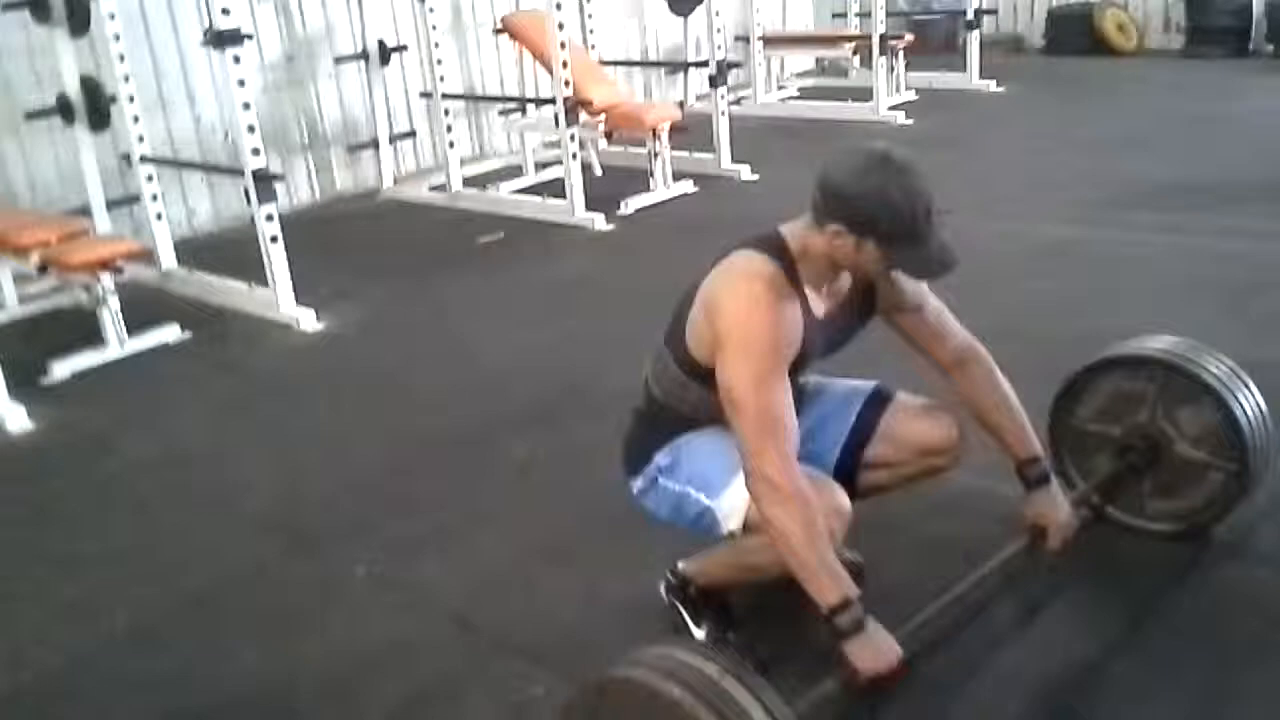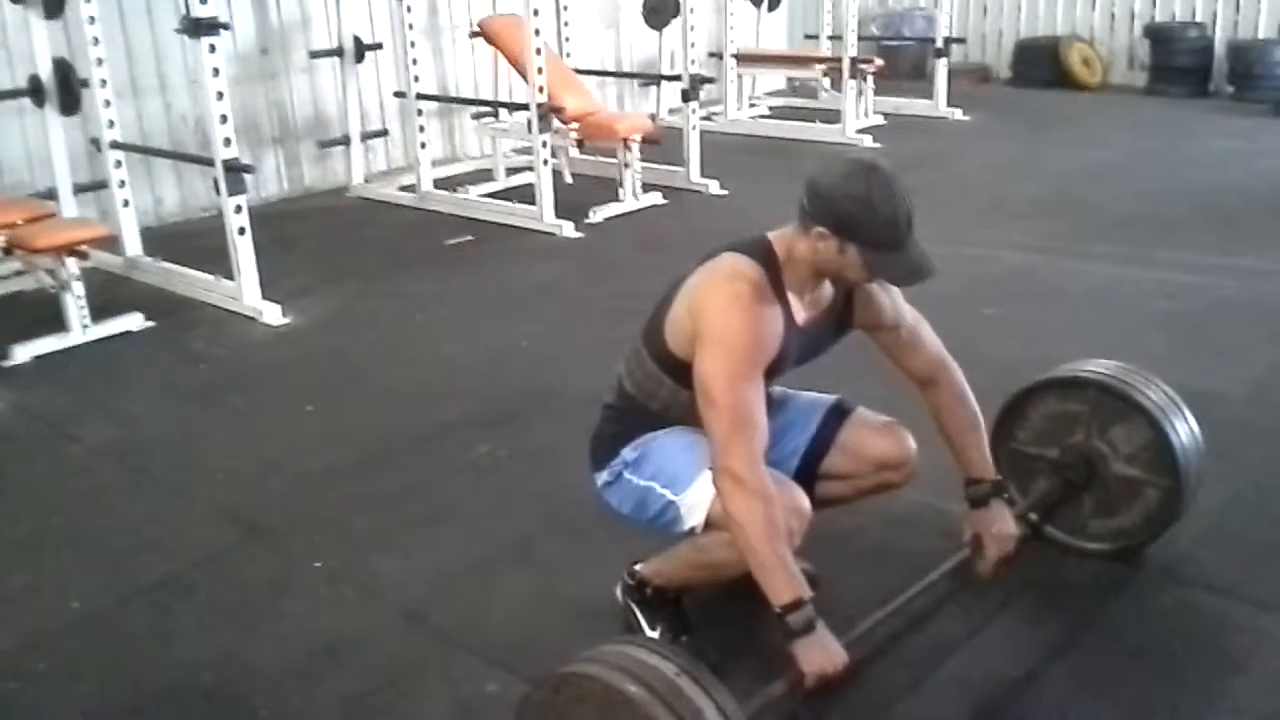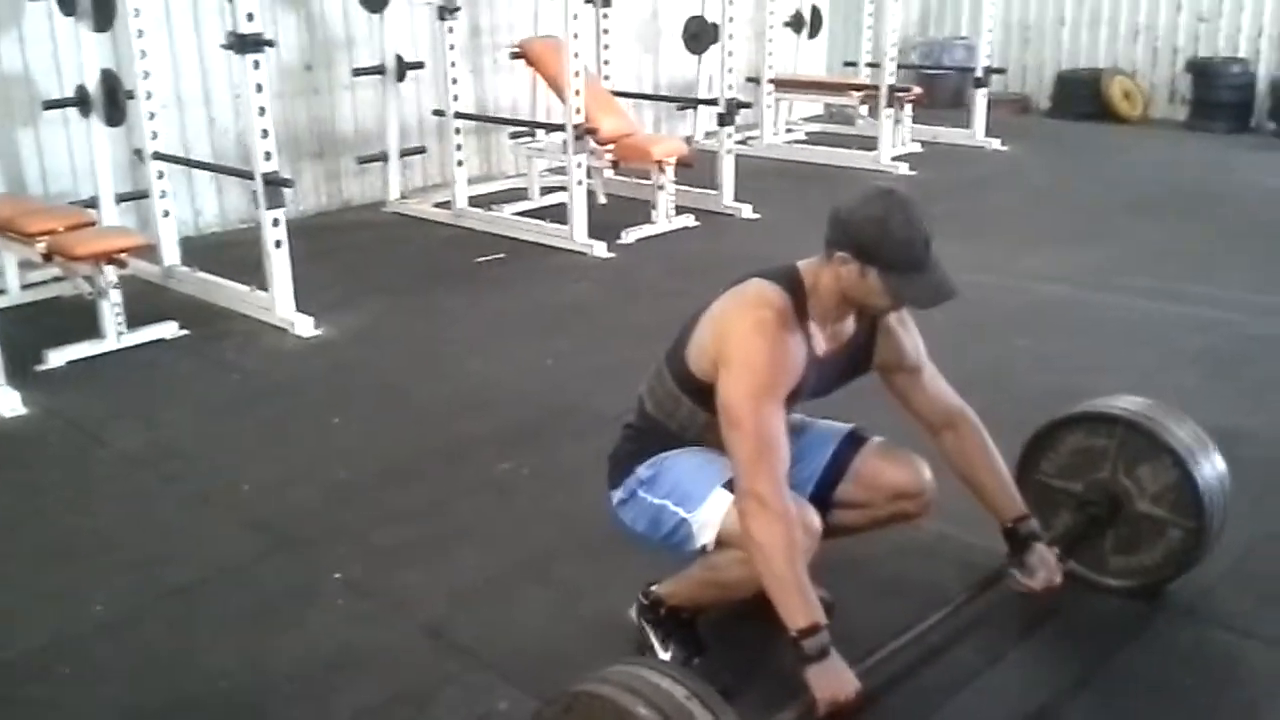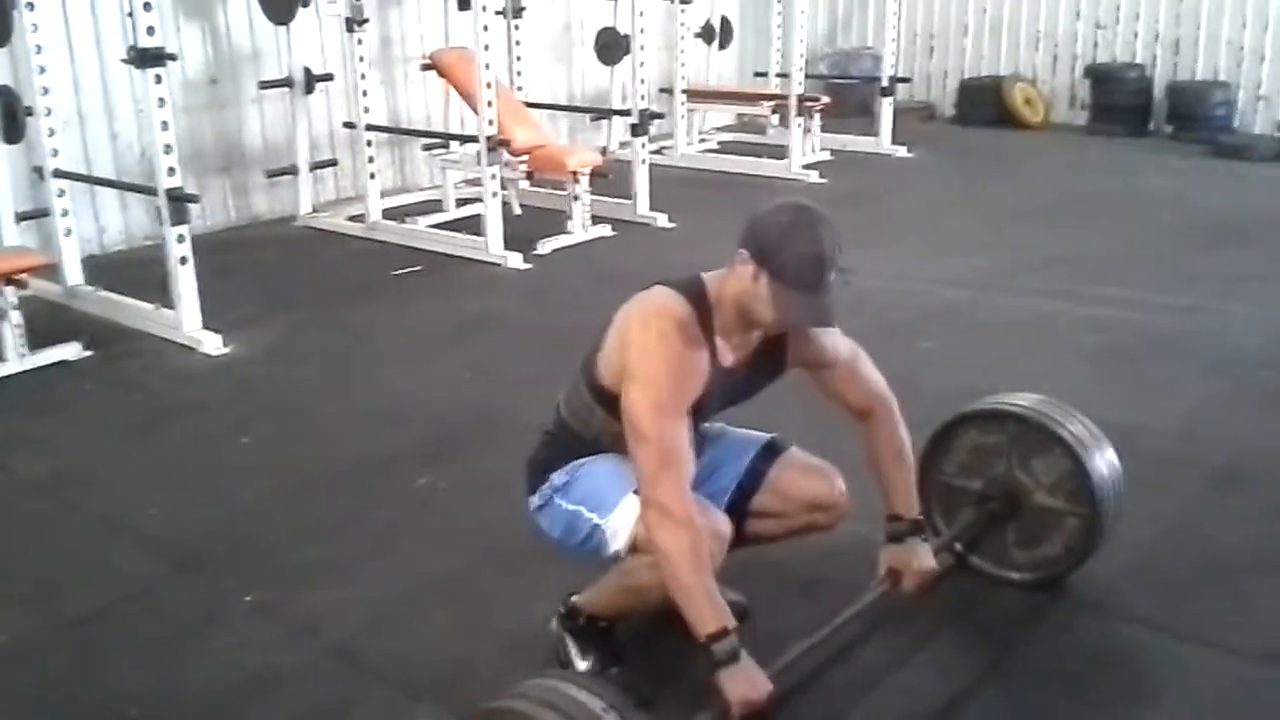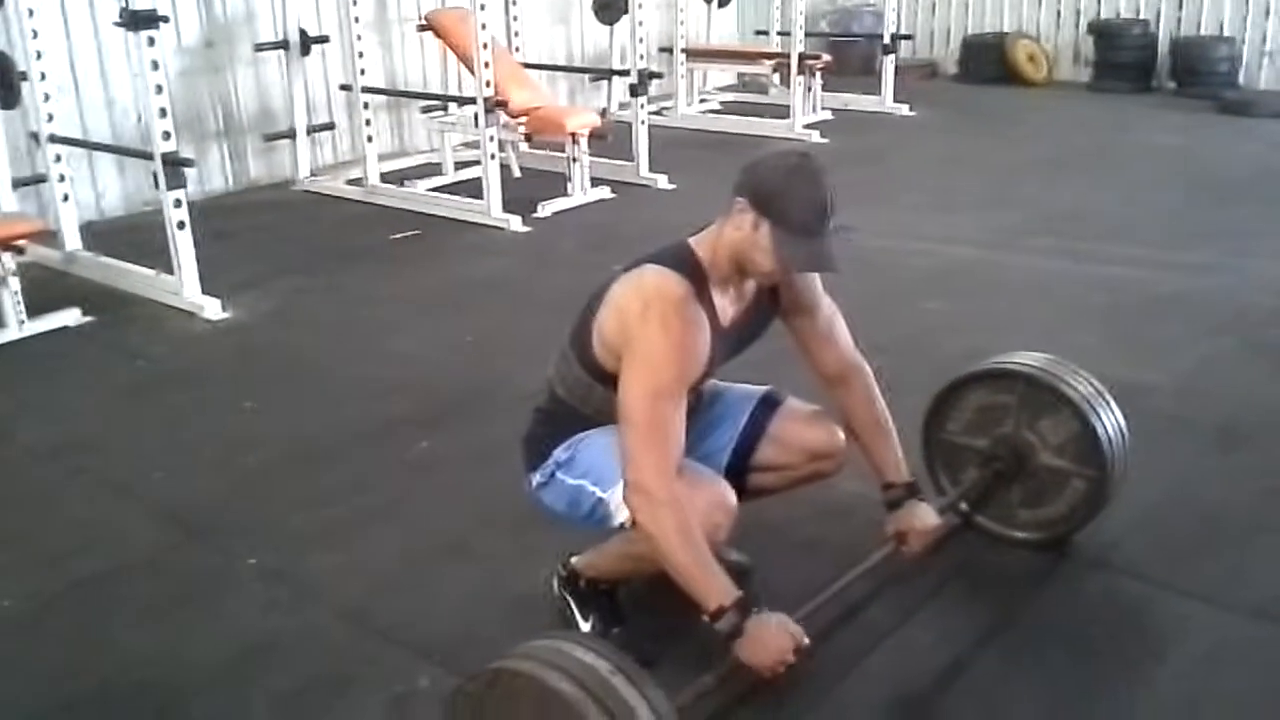
dt=1s
person 1, frame 1
left shoulder: (877, 268)
right shoulder: (757, 299)
left elbow: (963, 357)
right elbow: (773, 479)
left wrist: (1039, 476)
right wrist: (851, 622)
right hip: (677, 448)
left knee: (936, 437)
right knee: (826, 514)
left ankle: (811, 546)
right ankle: (691, 581)
person 1, frame 2
left shoulder: (856, 282)
right shoulder: (740, 301)
left elbow: (937, 373)
right elbow: (739, 476)
left wrist: (986, 494)
right wrist: (802, 623)
left hip: (740, 416)
right hip: (643, 445)
left knee: (893, 455)
right knee: (784, 515)
left ankle: (767, 552)
right ankle: (648, 583)
person 1, frame 3
left shoulder: (881, 322)
right shoulder: (762, 327)
left elbow: (951, 422)
right elbow: (761, 498)
left wrist: (1024, 534)
right wrist: (817, 650)
left hip: (757, 441)
right hip: (658, 466)
left knee: (909, 485)
right knee: (795, 532)
left ankle: (778, 575)
right ankle: (664, 605)
person 1, frame 4
left shoulder: (799, 326)
right shoulder: (666, 333)
left elbow: (875, 407)
right elbow: (666, 507)
left wrist: (906, 530)
right wrist: (727, 654)
left hip: (677, 447)
right hip: (575, 472)
left knee: (824, 497)
right knee: (702, 536)
left ankle: (685, 580)
right ankle: (583, 616)
person 1, frame 5
left shoulder: (783, 272)
right shoulder: (666, 308)
left elbow: (847, 372)
right elbow: (649, 491)
left wrist: (902, 494)
right wrist: (739, 621)
right hip: (574, 446)
left knee: (823, 443)
right knee: (710, 510)
left ankle: (691, 538)
right ankle: (584, 577)
